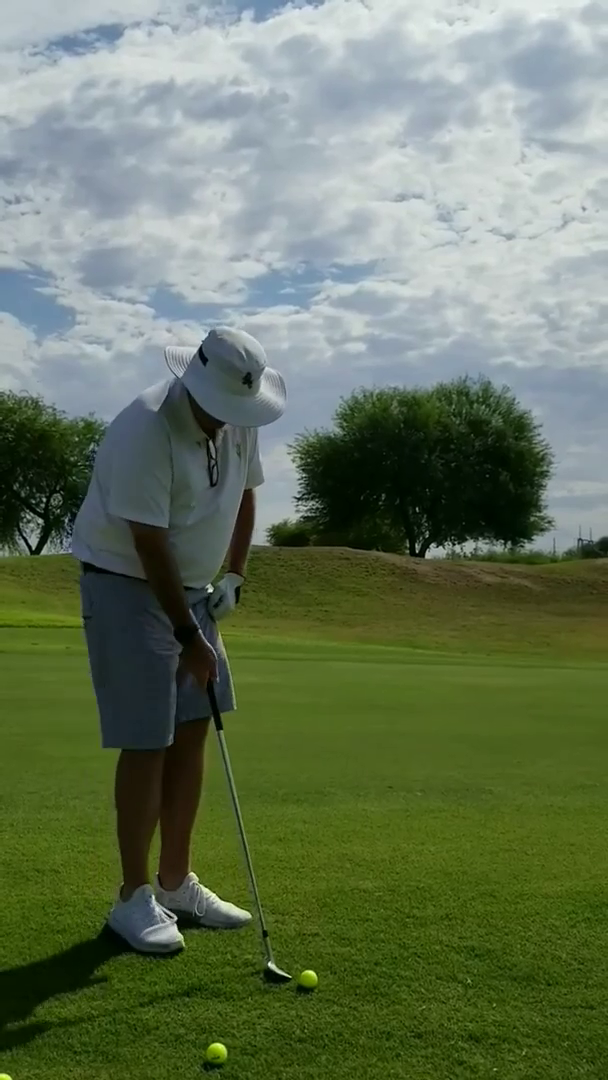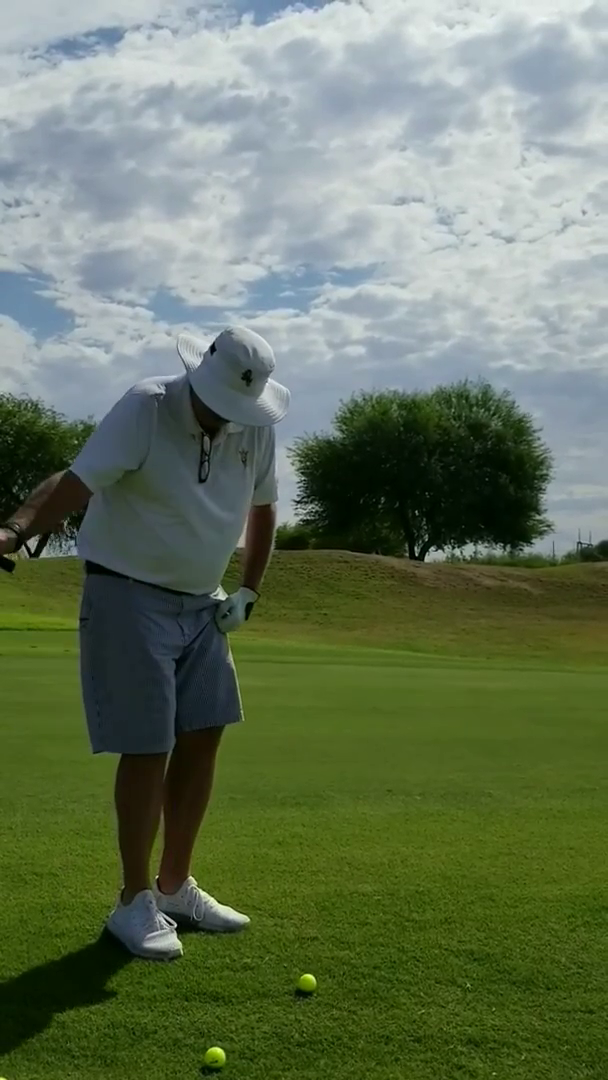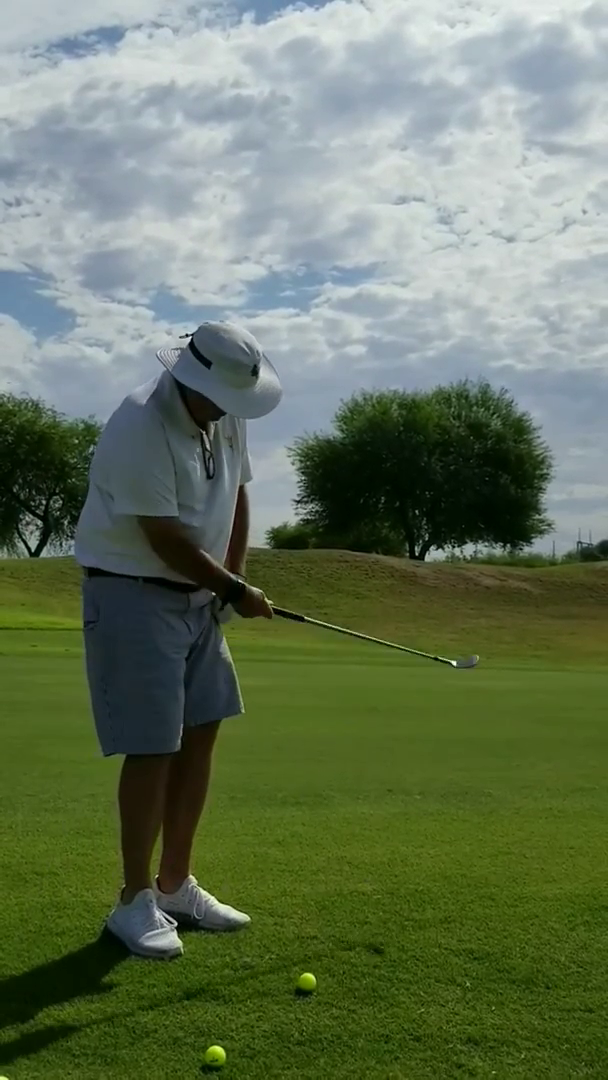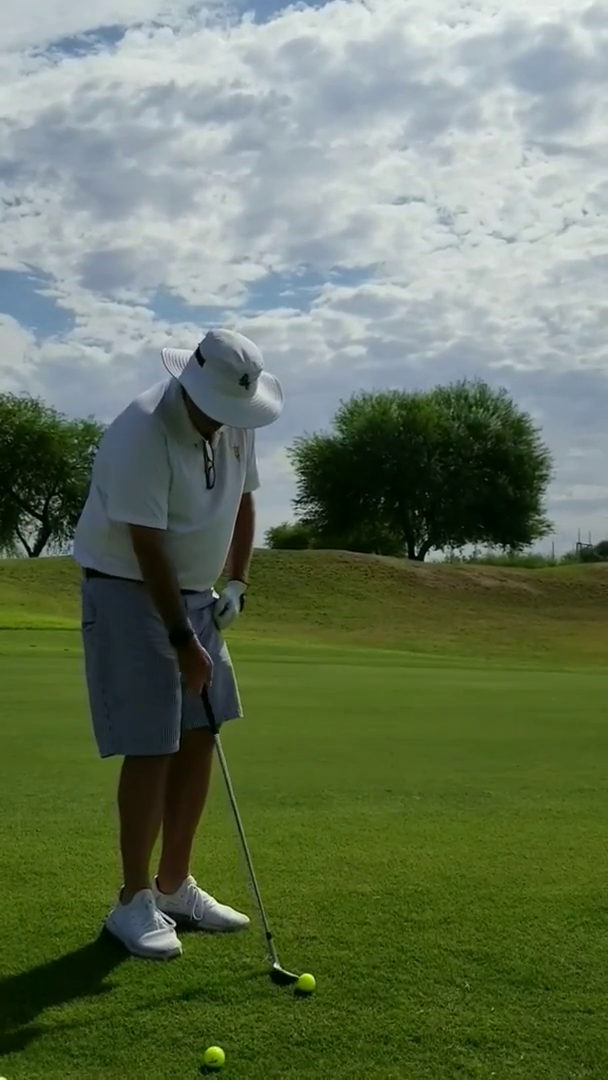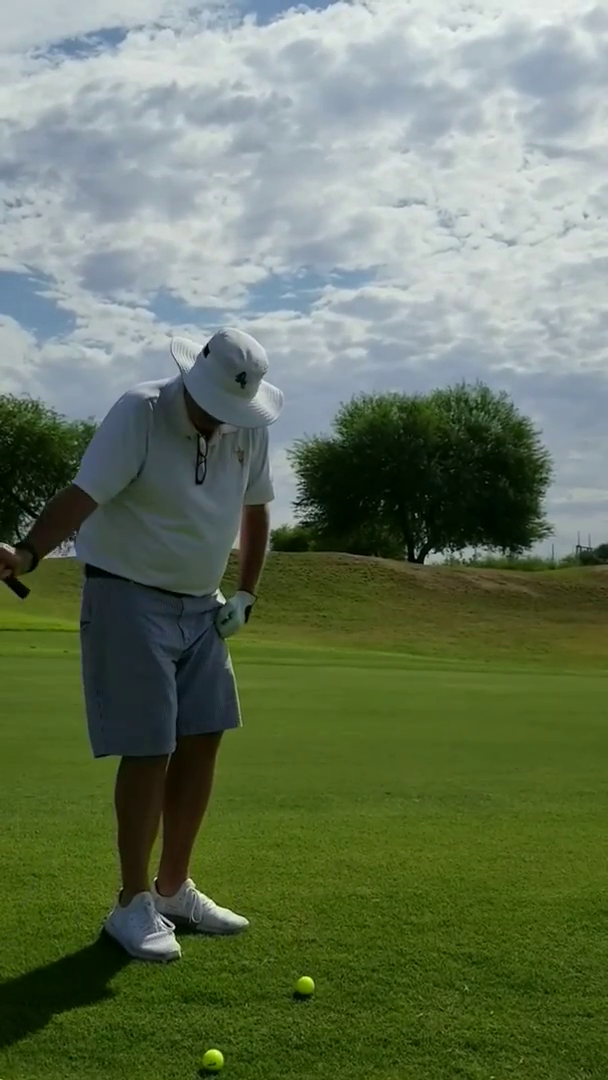
dt=1s
person 1, frame 1
left shoulder: (240, 419)
right shoulder: (144, 428)
left elbow: (244, 494)
right elbow: (150, 544)
left wrist: (233, 578)
right wrist: (189, 635)
left hip: (190, 591)
right hip: (127, 588)
left knee: (191, 736)
right knee: (147, 742)
left ankle: (176, 883)
right ankle: (134, 897)
person 1, frame 2
left shoulder: (256, 427)
right shoulder: (142, 410)
left elbow: (262, 509)
right elbow: (75, 482)
left wrist: (248, 591)
left hip: (202, 602)
right hip: (129, 595)
left knee: (202, 739)
right knee: (146, 750)
left ankle: (175, 886)
right ankle: (135, 900)
person 1, frame 3
left shoulder: (226, 416)
right shoulder: (139, 426)
left elbow: (235, 496)
right elbow: (167, 539)
left wrist: (233, 578)
right wrist: (237, 591)
left hip: (196, 595)
right hip: (132, 596)
left knee: (199, 737)
right knee: (153, 748)
left ankle: (175, 885)
right ankle: (135, 900)
person 1, frame 4
left shoulder: (235, 422)
right shoulder: (141, 432)
left elbow: (242, 501)
right elbow: (149, 547)
left wrist: (237, 584)
right wrist: (182, 640)
left hip: (195, 596)
right hip: (128, 595)
left knee: (199, 740)
right knee: (152, 749)
left ankle: (175, 886)
right ankle: (134, 900)
person 1, frame 5
left shoulder: (249, 429)
right shoulder: (137, 414)
left elbow: (256, 512)
right elbow: (82, 495)
left wrist: (246, 594)
left hip: (201, 605)
right hip: (128, 598)
left knee: (201, 743)
right knee: (148, 752)
left ankle: (174, 888)
right ankle: (133, 902)
